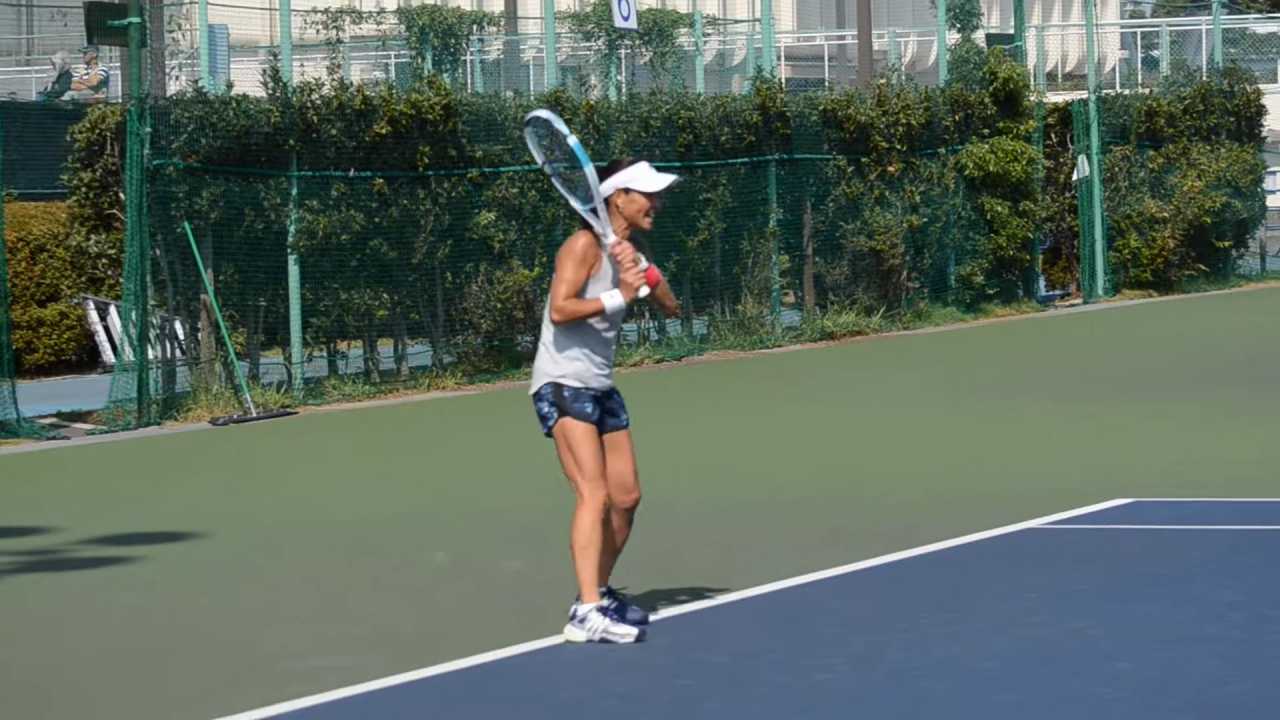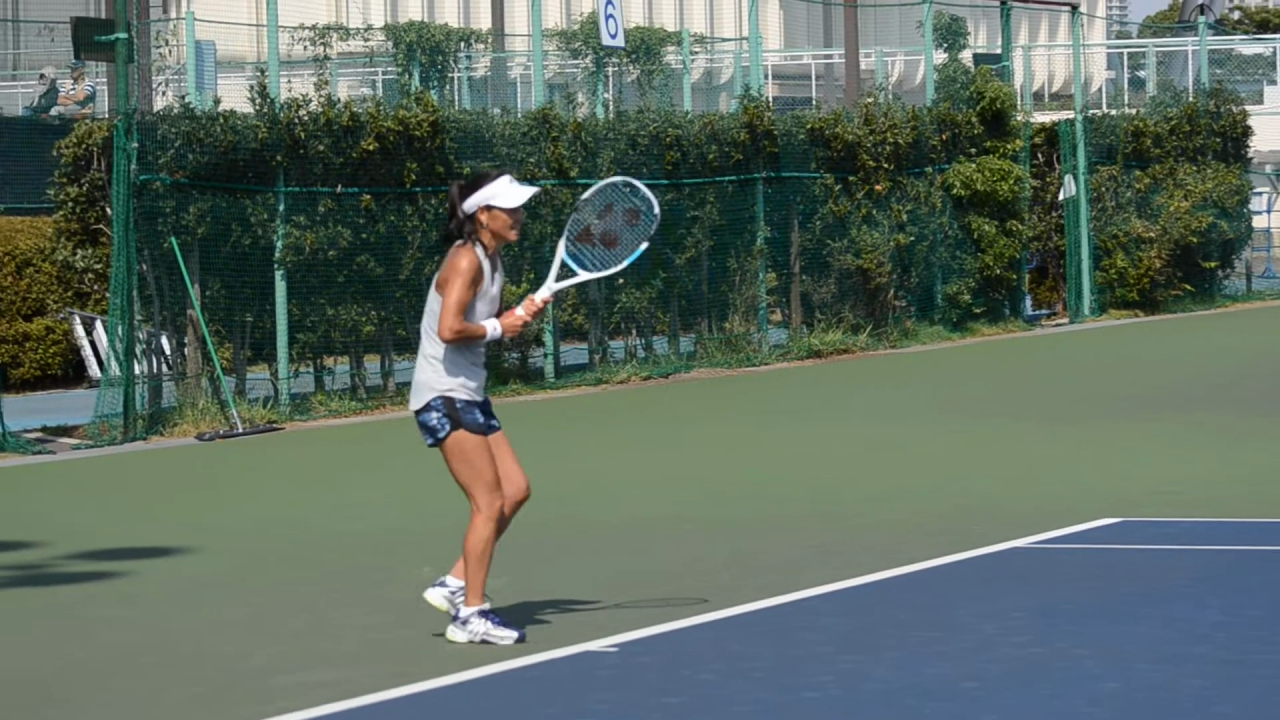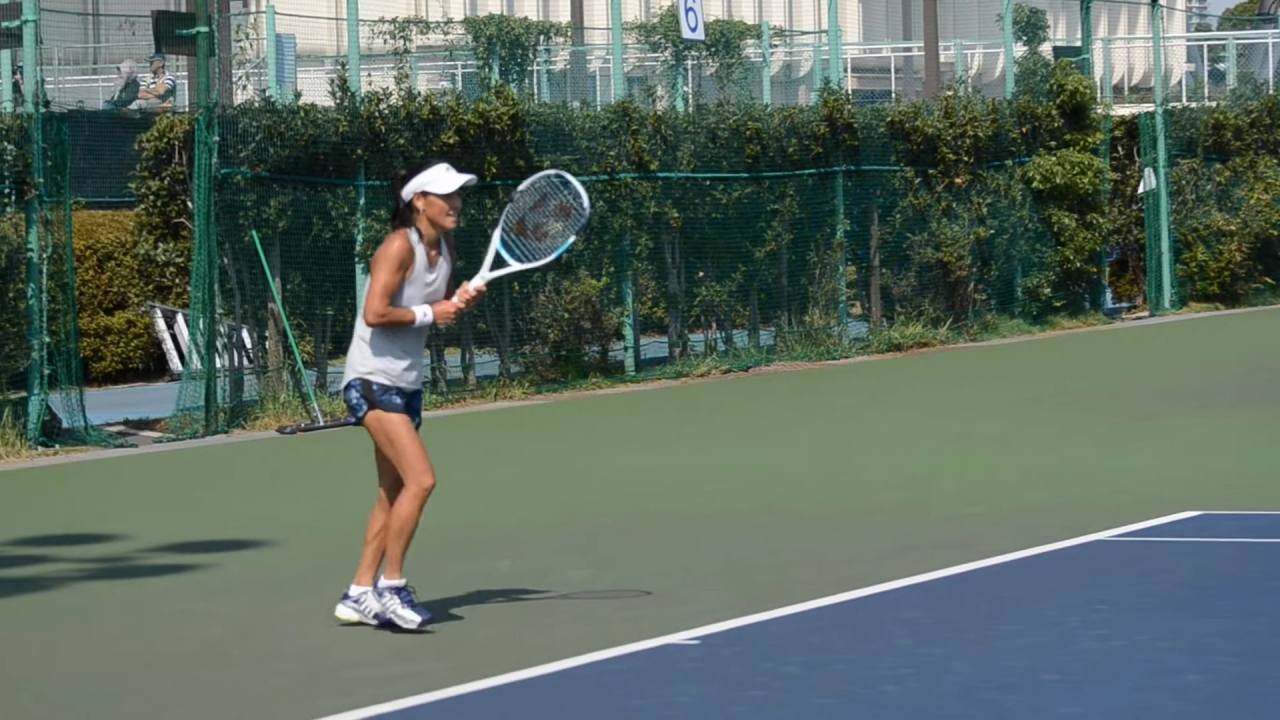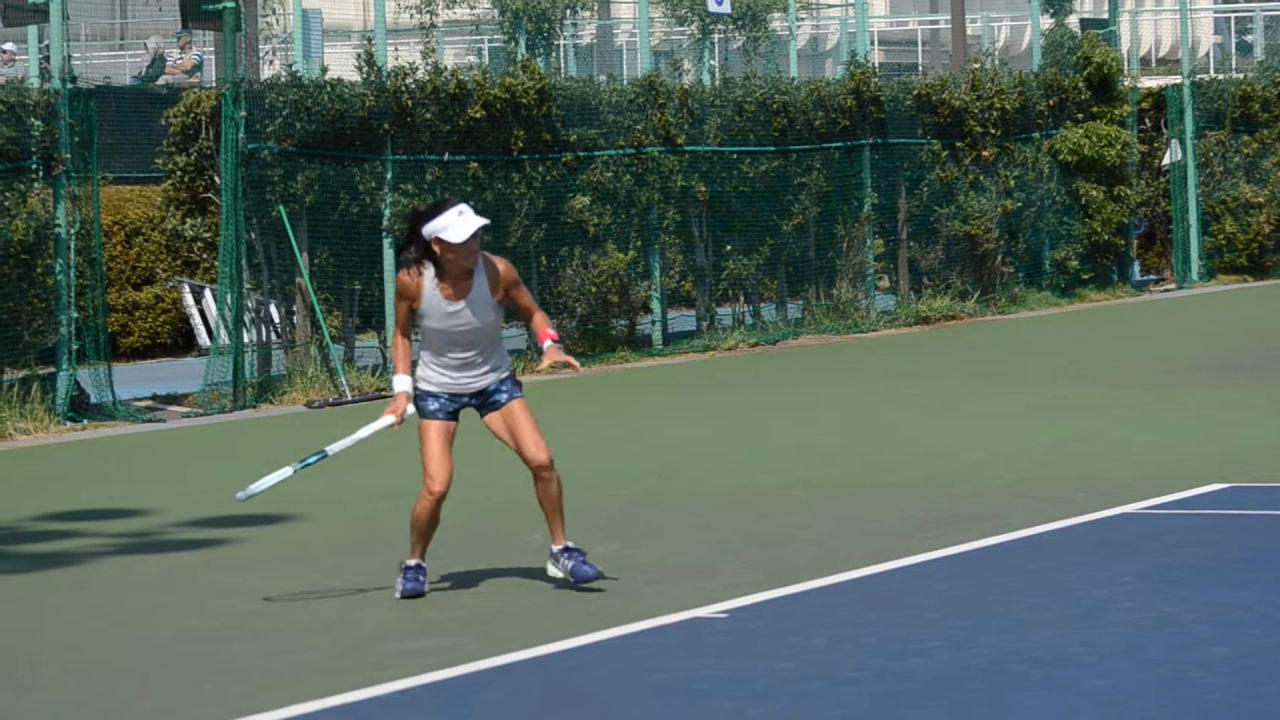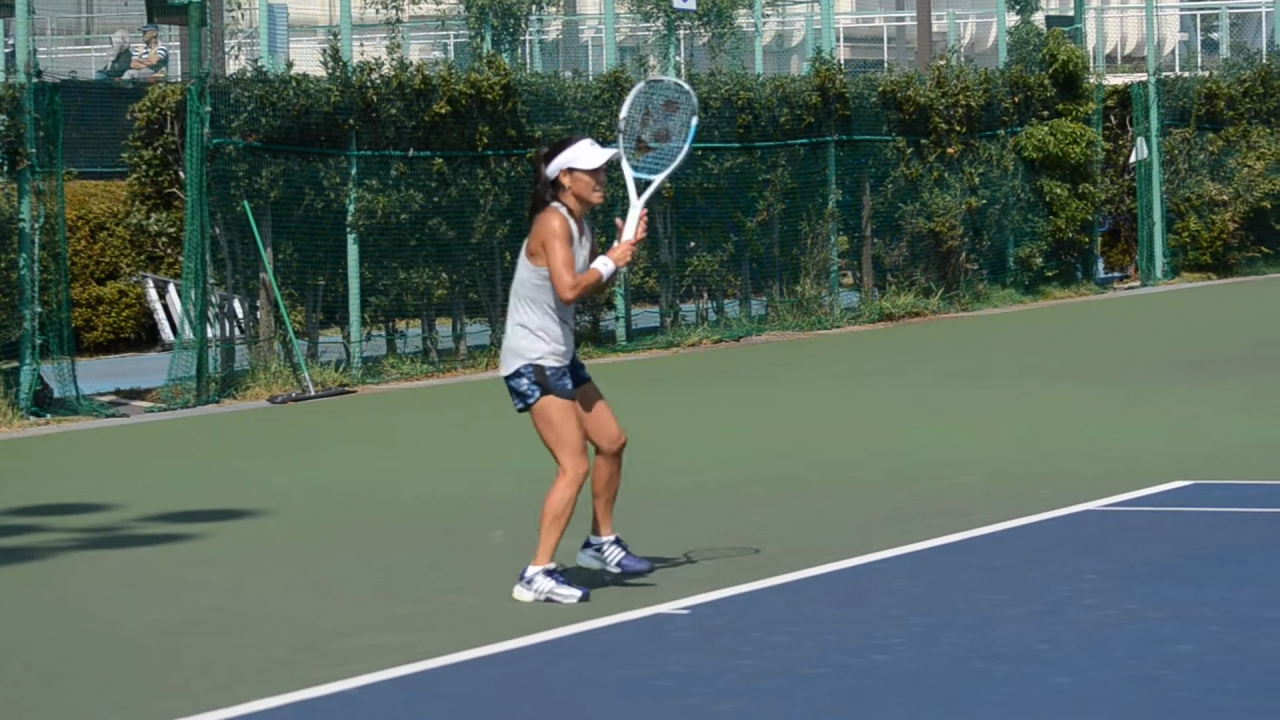
dt=1s
person 1, frame 1
left shoulder: (628, 248)
right shoulder: (583, 244)
left elbow: (669, 307)
right elbow: (558, 310)
left wrist: (641, 269)
right wrist: (619, 296)
left hip: (600, 386)
right hip: (562, 384)
left knee: (626, 497)
right knee: (594, 495)
left ankle: (598, 594)
right ankle: (588, 613)
person 1, frame 2
left shoulder: (492, 258)
right shoulder: (466, 259)
right elbow: (450, 330)
left wrist: (522, 314)
right wrist: (498, 328)
left hip: (467, 395)
right hip: (443, 396)
left knee: (516, 491)
right knee: (490, 503)
left ankle: (454, 584)
right ankle: (471, 614)
person 1, frame 3
left shoulder: (445, 246)
right shoulder: (399, 245)
left elbow: (438, 308)
right elbow: (374, 314)
left wrist: (460, 301)
right wrist: (429, 314)
left hip: (406, 382)
right hip: (373, 380)
left knee: (393, 495)
right knee: (421, 481)
left ankle: (361, 595)
right ankle: (391, 583)
person 1, frame 4
left shoulder: (498, 271)
right shoulder: (411, 279)
left elbow: (533, 312)
right elbow: (402, 333)
left wrist: (552, 346)
right wrist: (401, 387)
left hip: (493, 379)
right hip: (437, 387)
left knee: (541, 460)
right knee: (437, 487)
left ankle: (561, 551)
right ankle: (414, 564)
person 1, frame 5
left shoulder: (579, 221)
right shoulder: (552, 221)
left elbow: (586, 287)
right elbow: (568, 291)
left wrist: (621, 252)
right wrist: (610, 262)
left hip: (557, 358)
right hip: (533, 361)
left knee: (612, 443)
right knee: (575, 467)
left ankle: (602, 542)
right ankle: (537, 574)
